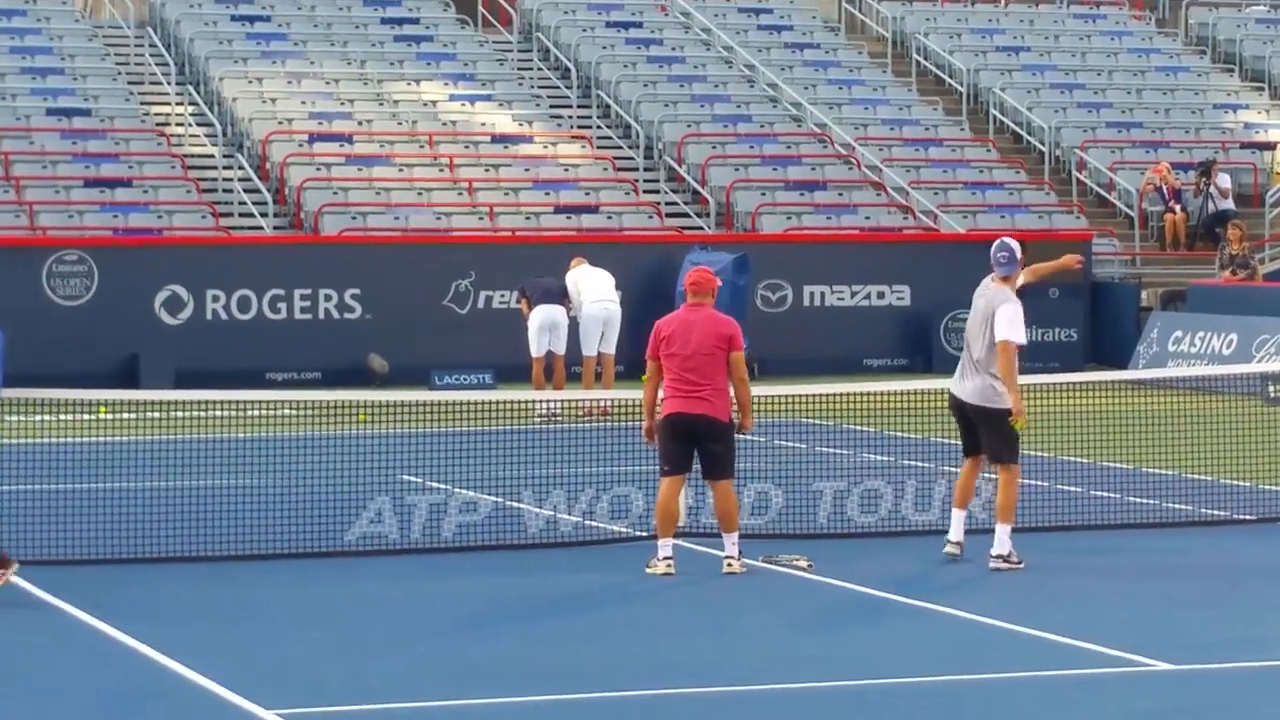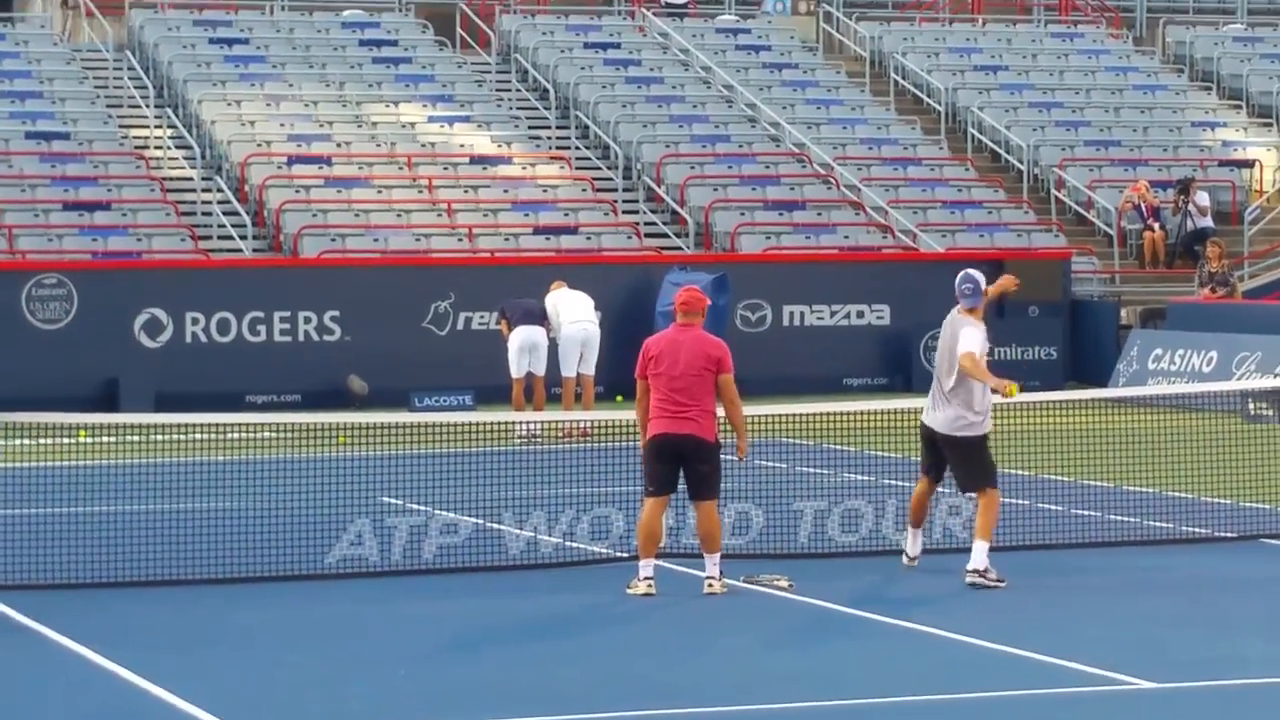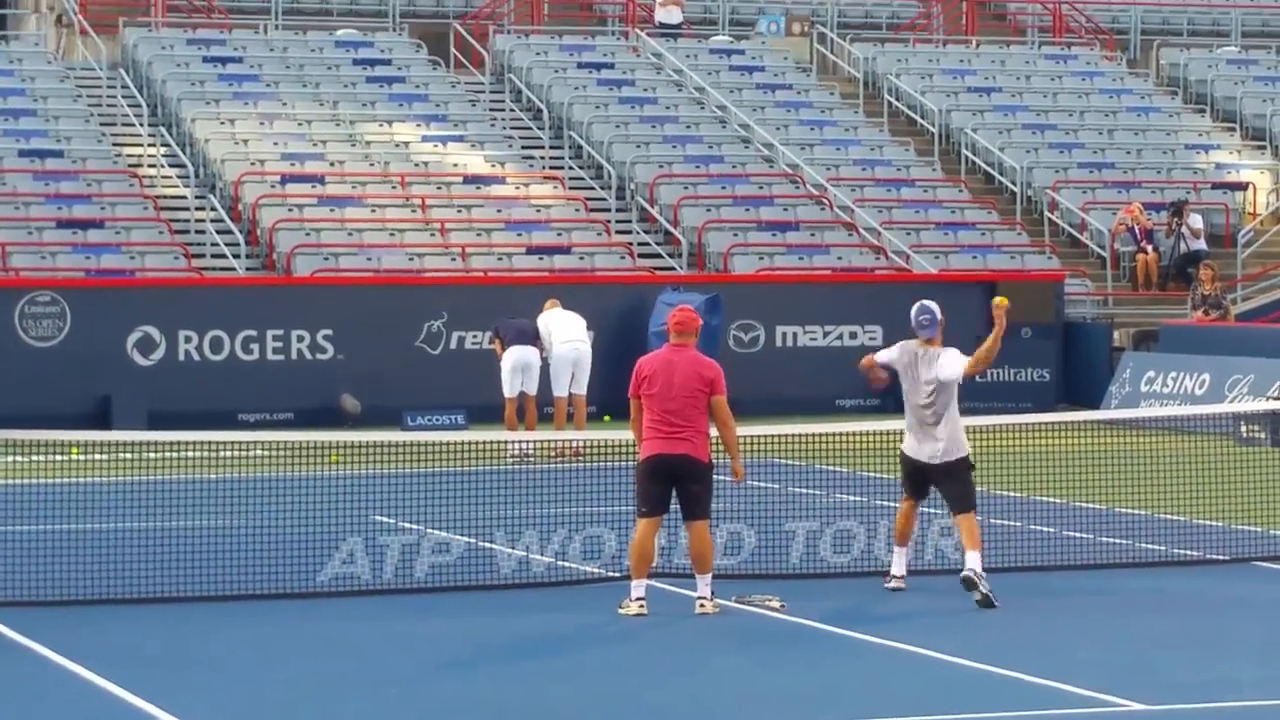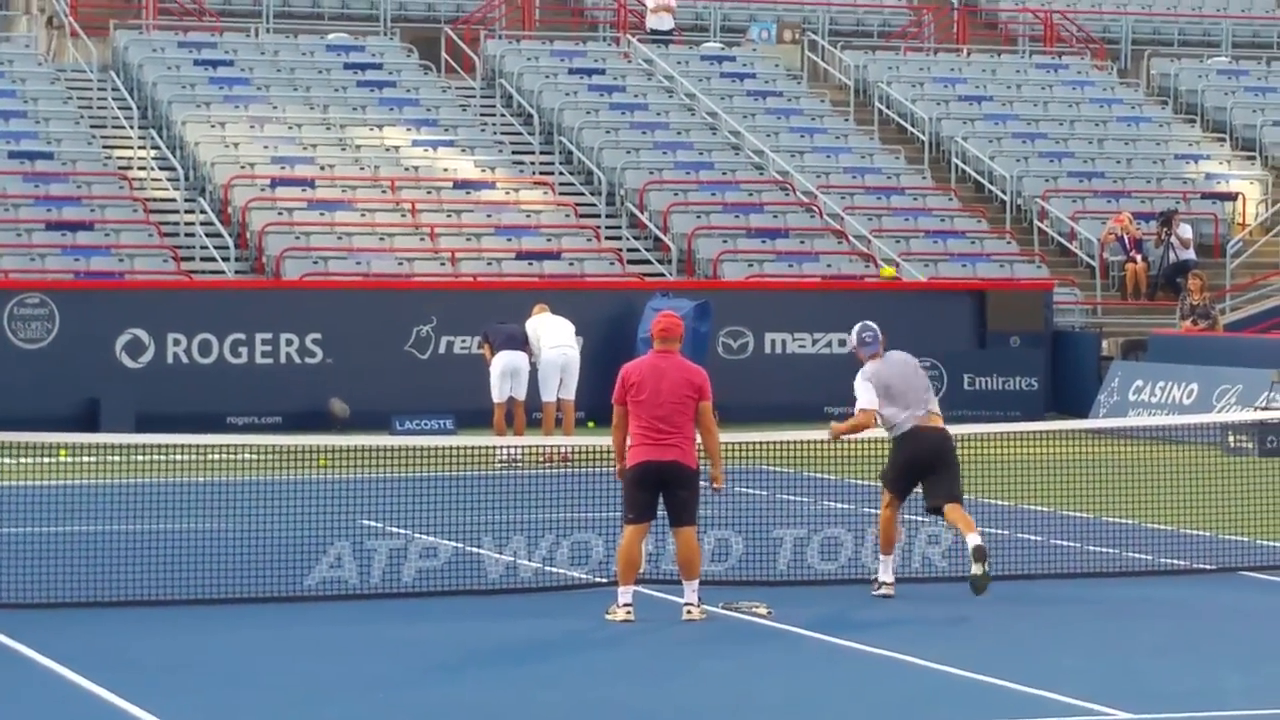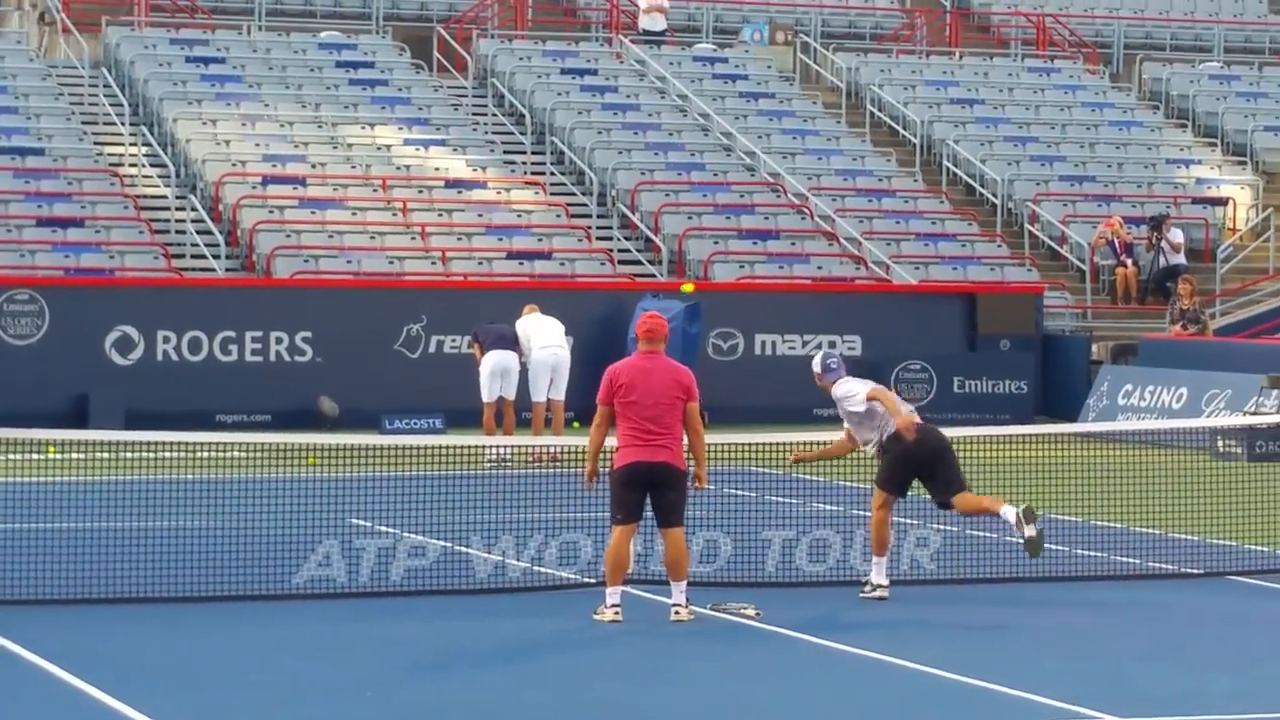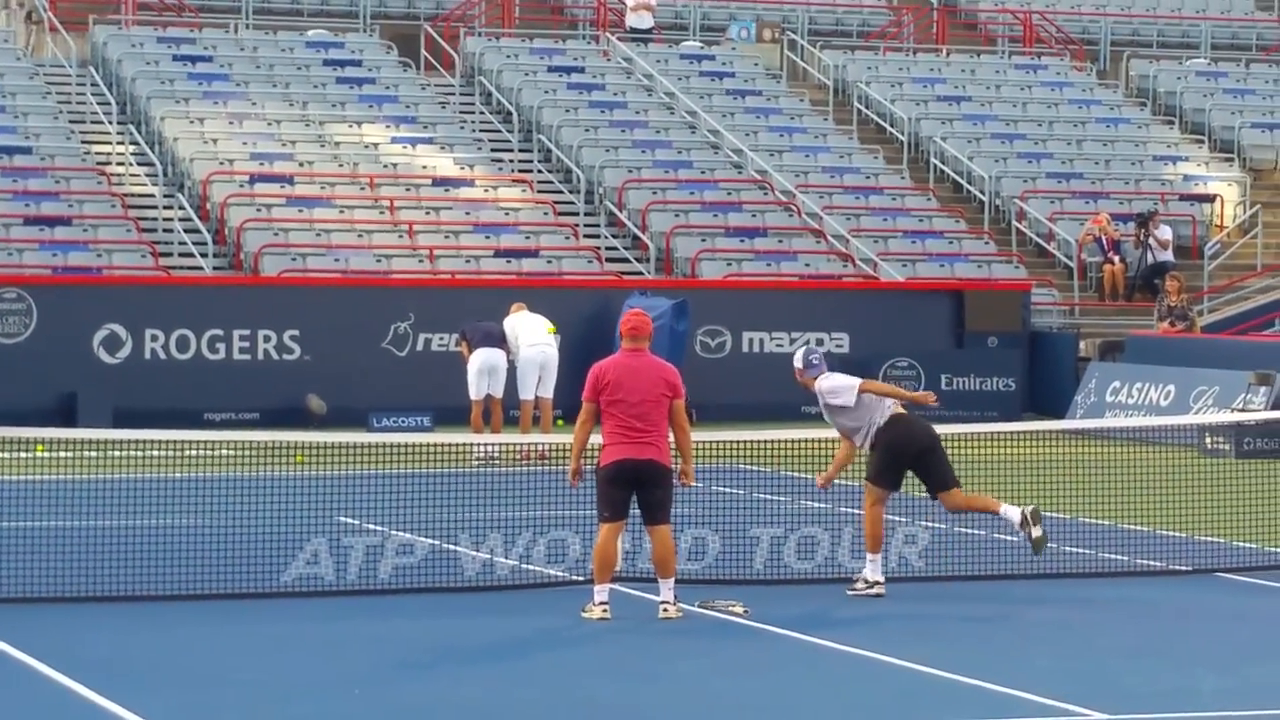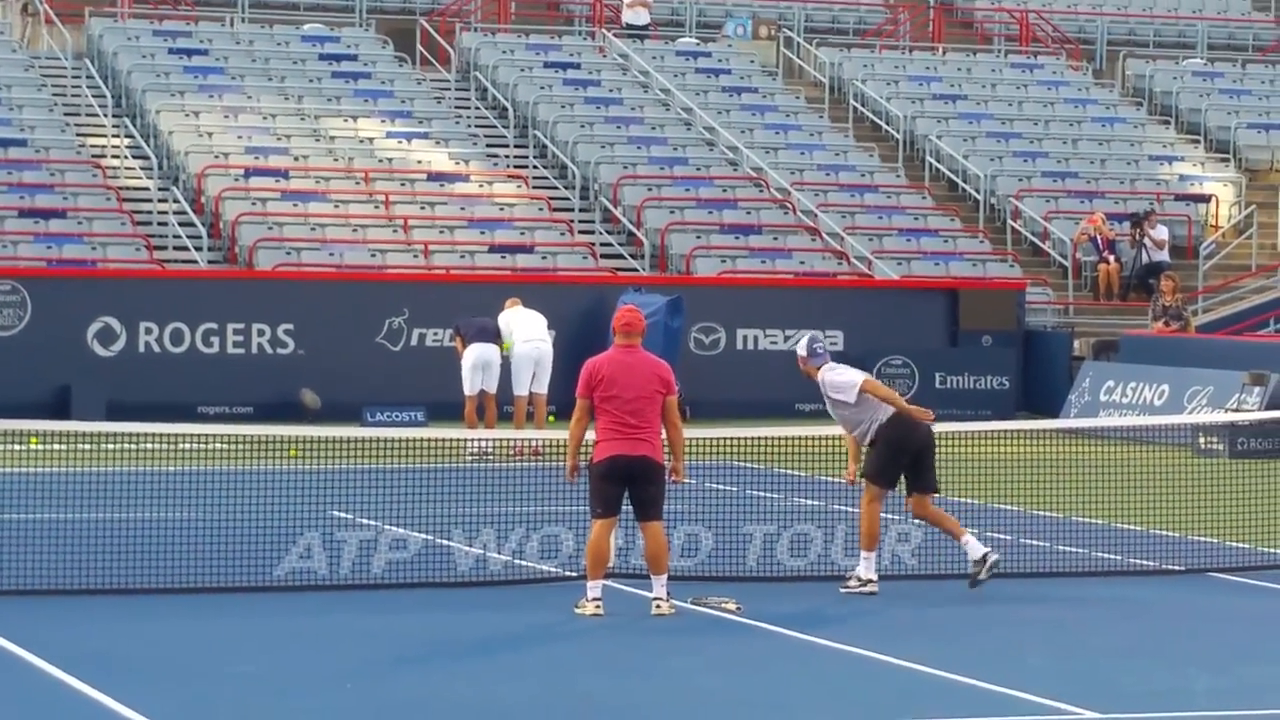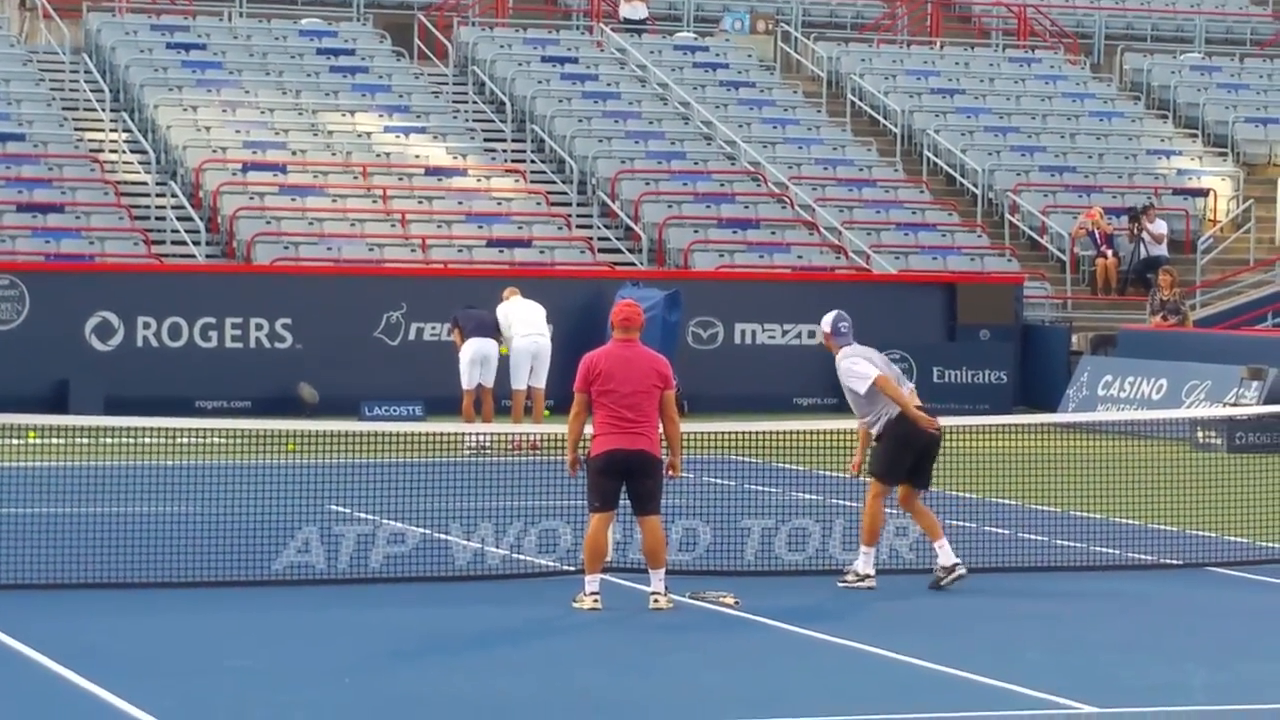
dt=0.2s
person 1, frame 1
left shoulder: (663, 326)
right shoulder: (728, 325)
left elbow: (652, 377)
right elbow: (739, 376)
left wrist: (649, 417)
right wrist: (746, 414)
left hip: (674, 415)
right hip: (715, 416)
left knee: (670, 483)
right knee: (722, 485)
left ankle: (664, 556)
right ankle: (732, 555)
person 1, frame 2
left shoulder: (651, 344)
right shoulder: (716, 347)
left elbow: (641, 397)
right elbow: (730, 398)
left wrist: (644, 433)
right wrist: (741, 436)
left hip: (660, 435)
right hip: (701, 437)
left knee: (653, 504)
right knee: (706, 506)
left ankle: (645, 577)
right ankle: (713, 576)
person 1, frame 3
left shoulder: (644, 364)
right shoulder: (710, 368)
left elbow: (636, 417)
right elbow: (723, 419)
right wrist: (735, 459)
left hip: (653, 456)
right hip: (694, 458)
left knee: (646, 525)
right knee: (699, 526)
left ankle: (637, 597)
right ankle: (705, 596)
person 1, frame 4
left shoulder: (629, 371)
right shoulder: (696, 374)
left elbow: (619, 423)
right elbow: (708, 425)
left wrist: (619, 458)
right wrist: (716, 466)
left hip: (641, 462)
right hip: (682, 464)
left knee: (633, 531)
right knee: (686, 532)
left ankle: (624, 603)
right ankle: (691, 602)
person 1, frame 5
left shoulder: (615, 372)
right shoulder: (683, 374)
left elbow: (600, 422)
right elbow: (694, 427)
left wrist: (591, 461)
right wrist: (701, 465)
left hip: (629, 463)
right hip: (670, 464)
left knee: (621, 531)
right knee: (674, 532)
left ankle: (612, 604)
right ankle: (680, 603)
person 1, frame 6
left shoulder: (601, 370)
right shoulder: (668, 372)
left elbow: (585, 420)
right elbow: (680, 424)
left wrist: (575, 459)
right wrist: (687, 462)
left hip: (615, 461)
right hip: (656, 462)
left knee: (608, 529)
right knee: (661, 530)
left ankle: (600, 601)
right ankle: (668, 600)
person 1, frame 7
left shoulder: (594, 366)
right shoulder: (661, 368)
left elbow: (580, 416)
right elbow: (673, 420)
left wrist: (572, 456)
right wrist: (678, 459)
left hip: (608, 457)
right hip: (649, 458)
left knee: (601, 525)
right knee: (653, 526)
left ankle: (593, 597)
right ankle: (660, 597)
person 1, frame 8
left shoulder: (592, 360)
right shoulder: (659, 363)
left elbow: (578, 411)
right elbow: (670, 415)
left wrist: (572, 449)
right wrist: (675, 454)
left hip: (605, 451)
right hip: (646, 452)
left knee: (599, 519)
right knee: (650, 520)
left ankle: (591, 592)
right ankle: (658, 591)
person 2, frame 1
left shoulder: (988, 284)
right shoulder: (1008, 304)
left elbow: (1023, 275)
right elbow: (1004, 351)
left wrist: (1059, 263)
right wrist: (1013, 397)
left hip: (961, 393)
right hip: (990, 400)
left knee: (972, 462)
right knee: (1008, 473)
left ankle: (954, 537)
right ankle: (1002, 550)
person 2, frame 2
left shoulder: (955, 316)
right shoulder: (972, 331)
left elbow: (974, 305)
right elbow: (969, 362)
left wrist: (997, 287)
right wrist: (993, 382)
left hip: (934, 422)
right hip: (965, 429)
left knee: (926, 483)
right knee: (989, 496)
left ankle: (912, 549)
right ankle: (978, 565)
person 2, frame 3
left shoulder: (904, 352)
right shoulder: (945, 359)
left elbow: (867, 363)
right elbow: (973, 367)
left wrist: (878, 378)
right wrist: (998, 331)
left hip: (914, 453)
right hip: (950, 455)
left knee: (910, 502)
right knee: (967, 518)
left ankle: (898, 571)
right ankle: (973, 569)
person 2, frame 4
left shoulder: (866, 376)
right shoulder: (903, 358)
left elbow: (867, 419)
left wrist: (840, 429)
left hip: (910, 441)
right hip: (941, 439)
left knee: (890, 506)
right knee: (953, 509)
left ankle: (885, 578)
right ankle: (975, 545)
person 2, frame 5
left shoulder: (843, 389)
right shoulder: (851, 388)
left elbow: (879, 395)
right elbow: (848, 442)
left wrist: (899, 414)
right wrist: (810, 455)
left hip: (904, 442)
right hip: (932, 438)
left knee: (881, 507)
right knee: (963, 501)
left ankle: (879, 580)
right ankle: (1016, 515)
person 2, frame 6
left shoulder: (827, 384)
right shoulder: (830, 382)
left elbow: (870, 385)
right elbow: (849, 442)
left wrist: (910, 396)
right wrist: (830, 473)
left hip: (896, 433)
right hip: (918, 431)
left knee: (873, 502)
right knee: (955, 500)
left ankle: (872, 578)
right ankle: (1021, 516)
person 2, frame 7
left shoulder: (830, 377)
right shoulder: (837, 373)
left elbow: (873, 387)
right elbow: (853, 427)
left wrist: (908, 409)
right wrist: (852, 464)
left hip: (895, 432)
right hip: (915, 431)
left knee: (871, 501)
right knee: (922, 508)
left ankle: (866, 575)
right ankle: (979, 553)
person 2, frame 8
left shoulder: (845, 360)
right shoulder: (864, 353)
left elbow: (884, 383)
left wrist: (914, 415)
right wrist: (860, 452)
left hip: (903, 426)
right hip: (923, 425)
left knee: (876, 495)
right knee: (909, 499)
left ankle: (863, 570)
right ankle: (948, 562)
